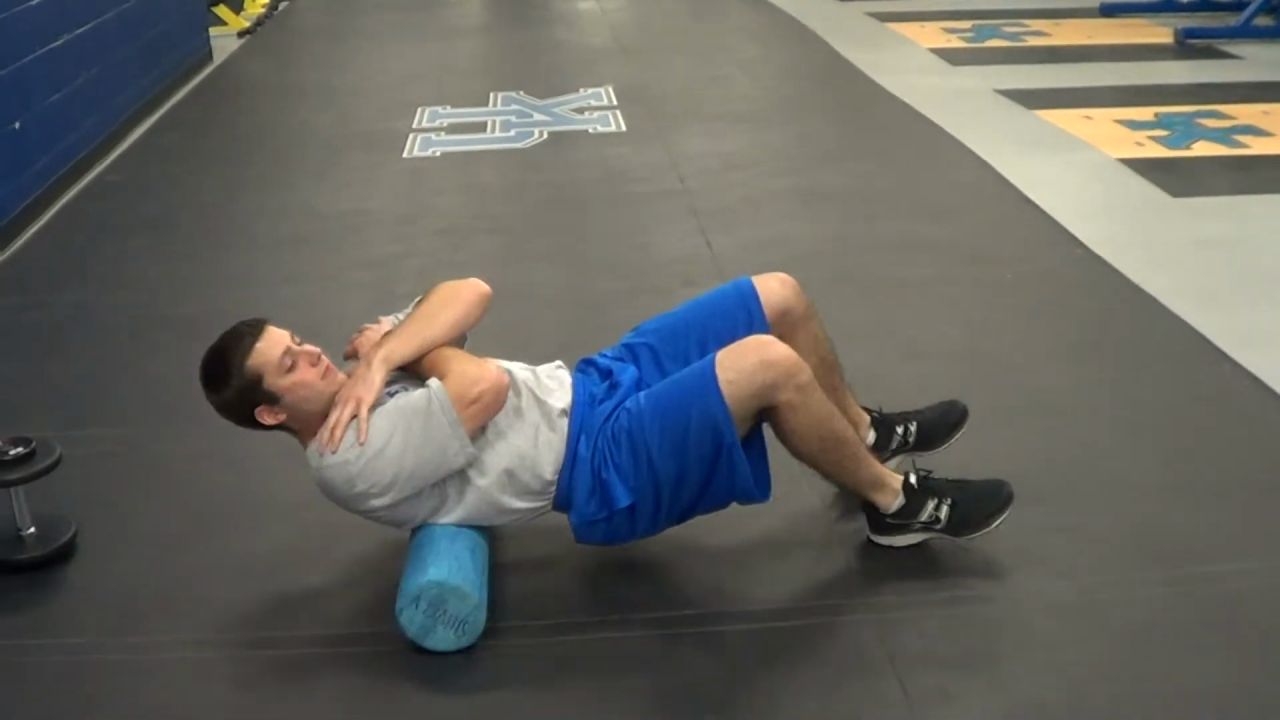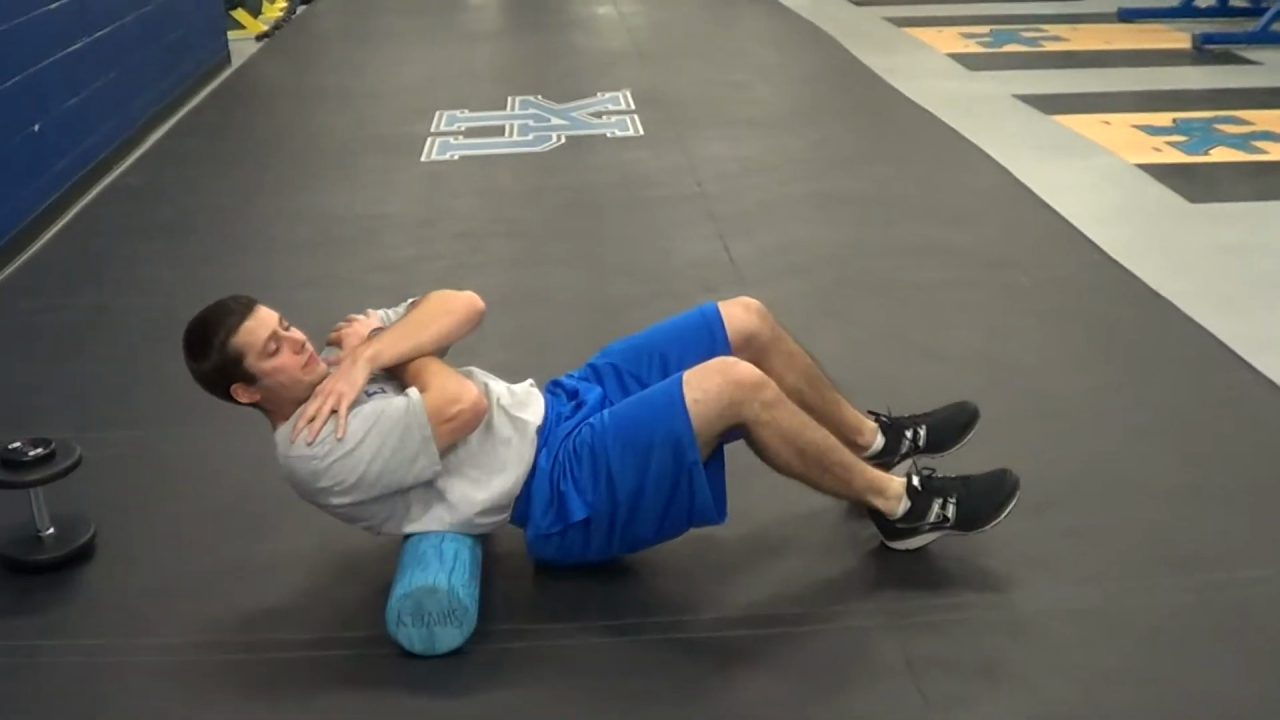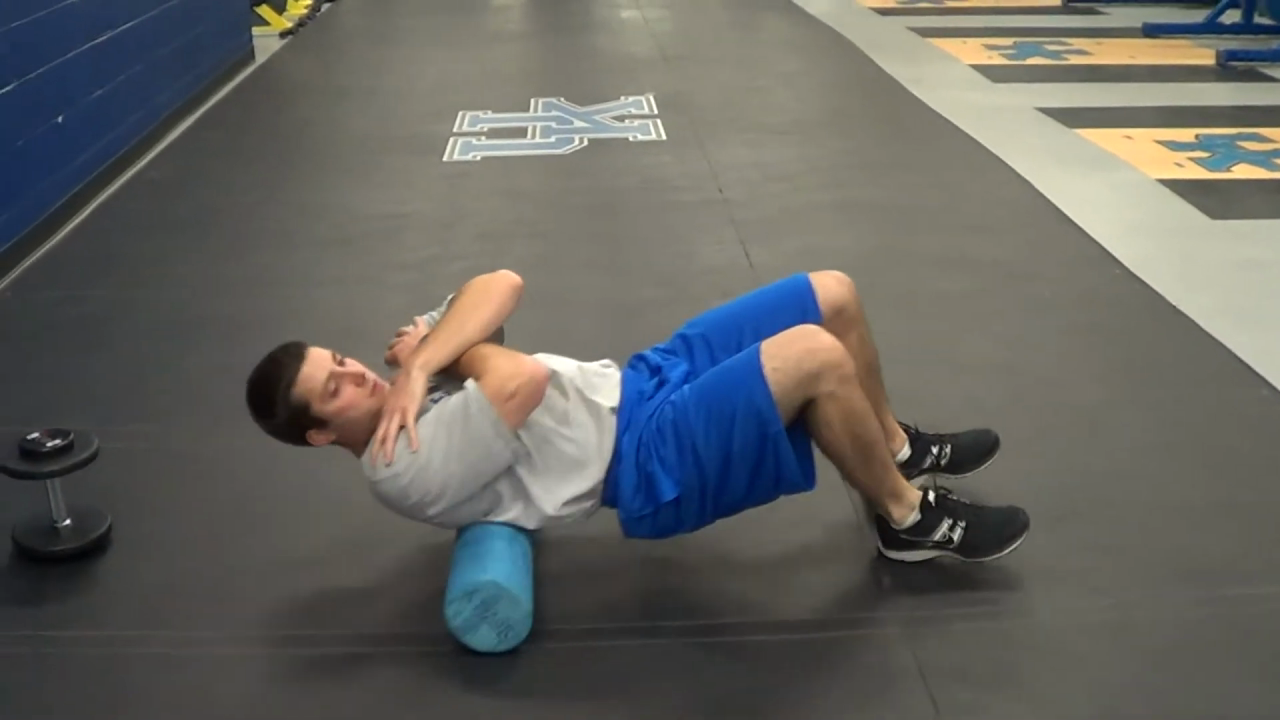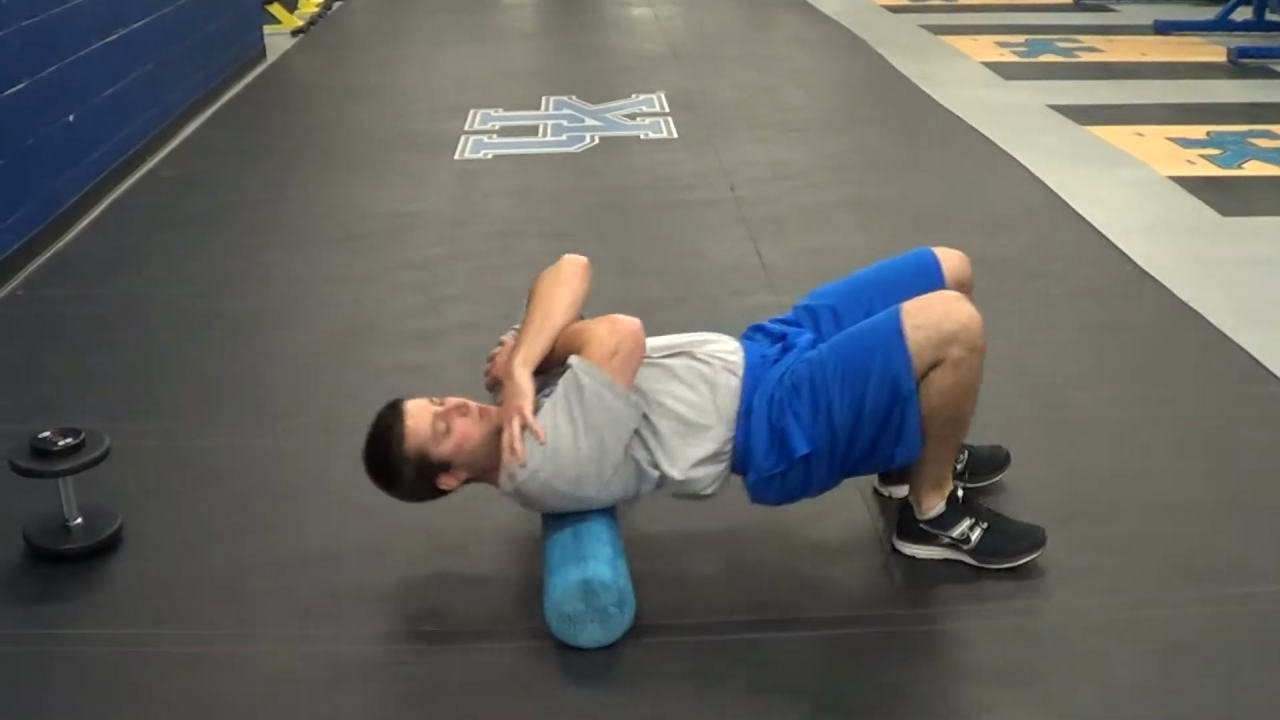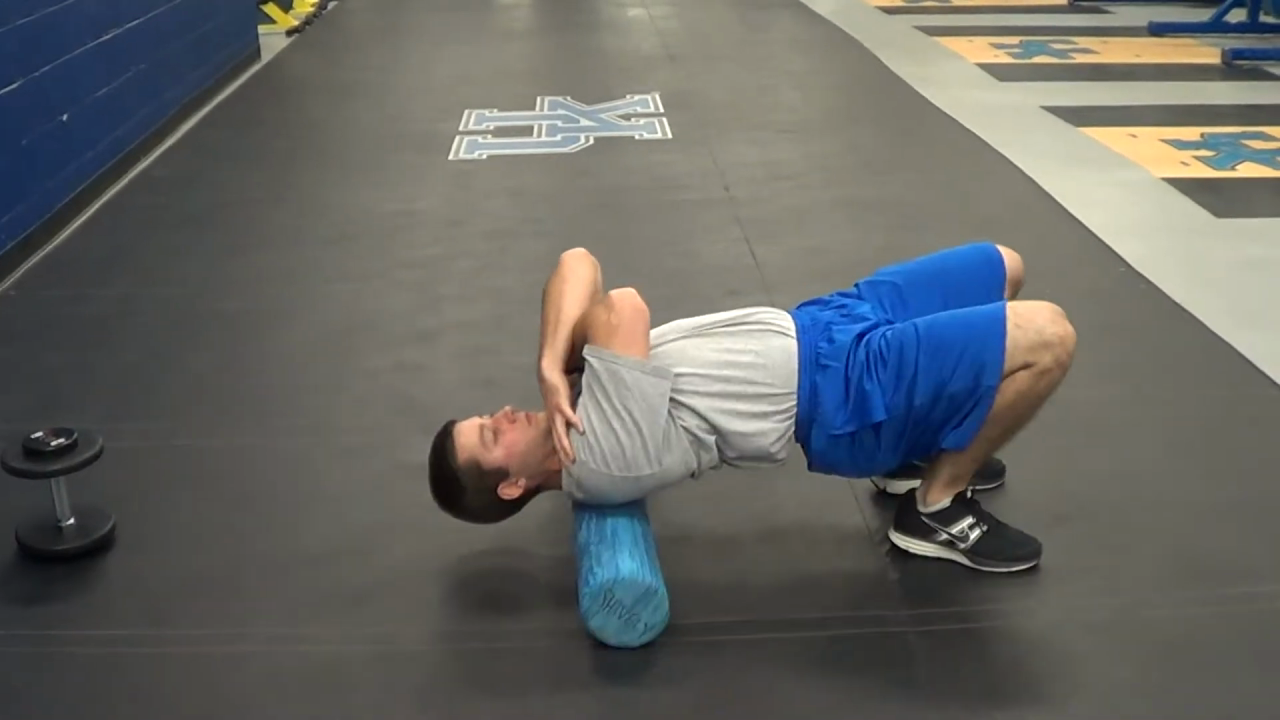
dt=0.4s
person 1, frame 1
left shoulder: (357, 387)
right shoulder: (351, 466)
left elbow: (472, 291)
right elbow: (486, 390)
left wrist: (383, 357)
right wrist: (408, 351)
left hip: (589, 388)
right hip: (601, 469)
left knee: (780, 297)
right knee: (772, 364)
left ankle: (863, 432)
right ankle: (895, 504)
person 1, frame 2
left shoulder: (339, 364)
right shoulder: (316, 457)
left elbow: (465, 304)
right elbow: (462, 408)
left wrist: (367, 355)
right wrist: (393, 349)
left hip: (559, 407)
right hip: (565, 490)
left knee: (745, 321)
right knee: (739, 384)
left ankle: (873, 440)
right ankle: (900, 503)
person 1, frame 3
left shoulder: (407, 384)
right shoulder: (404, 472)
left elbow: (503, 285)
right elbow: (523, 384)
left wrist: (422, 365)
right wrist: (447, 354)
left hip: (636, 386)
right hip: (648, 464)
left knee: (832, 296)
right knee: (814, 356)
left ankle: (896, 448)
right ankle: (910, 518)
person 1, frame 4
left shoulder: (512, 403)
right shoulder: (545, 470)
left elbow: (571, 267)
right elbow: (624, 340)
left wrist: (521, 364)
right wrist: (529, 361)
left hip: (755, 355)
right hip: (773, 424)
left knee: (948, 269)
right knee: (953, 326)
left ankle: (914, 455)
right ankle: (934, 514)
person 1, frame 5
left shoulder: (573, 404)
right shoulder: (602, 464)
left elbow: (576, 261)
right elbow: (625, 308)
left wrist: (553, 361)
right wrist: (569, 351)
right hip: (839, 389)
left knee: (1002, 269)
right knee: (1048, 336)
left ankle: (919, 455)
right ankle: (937, 509)
